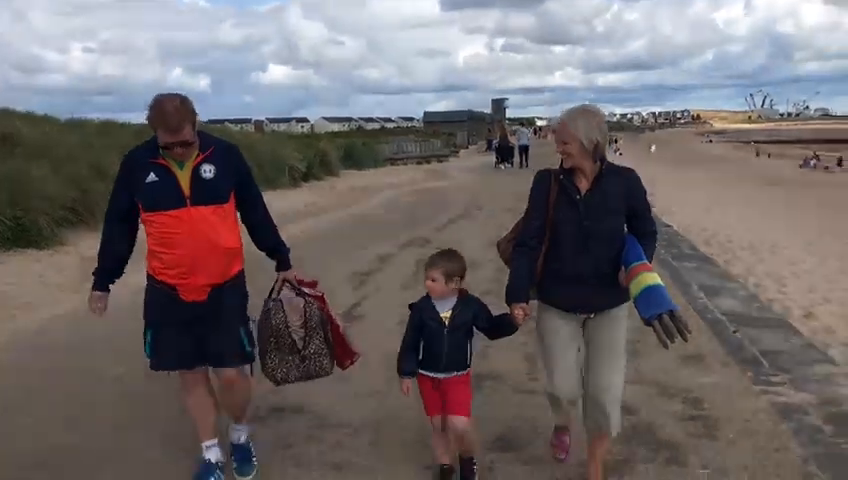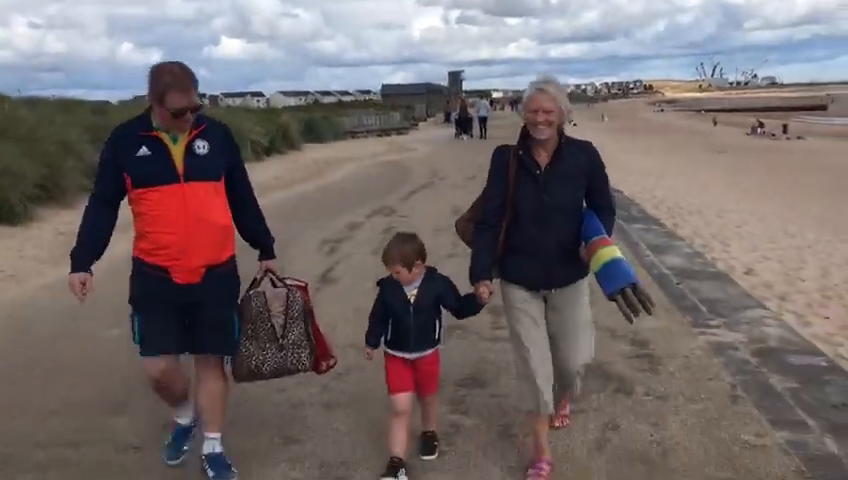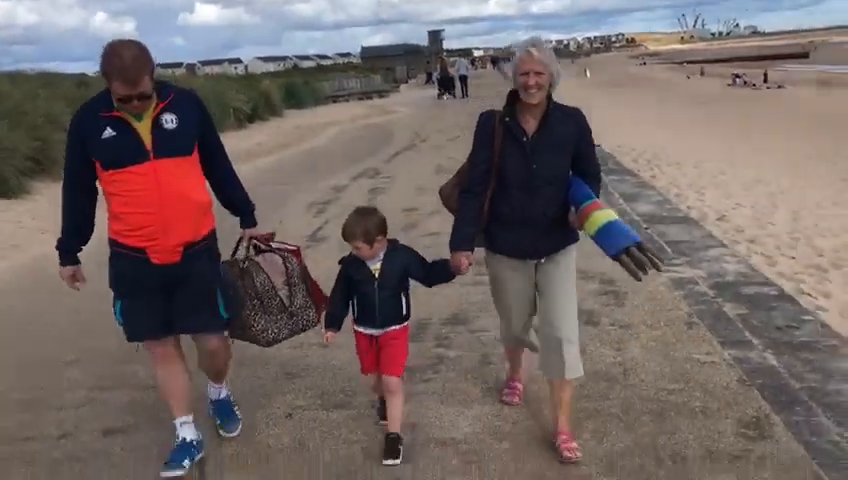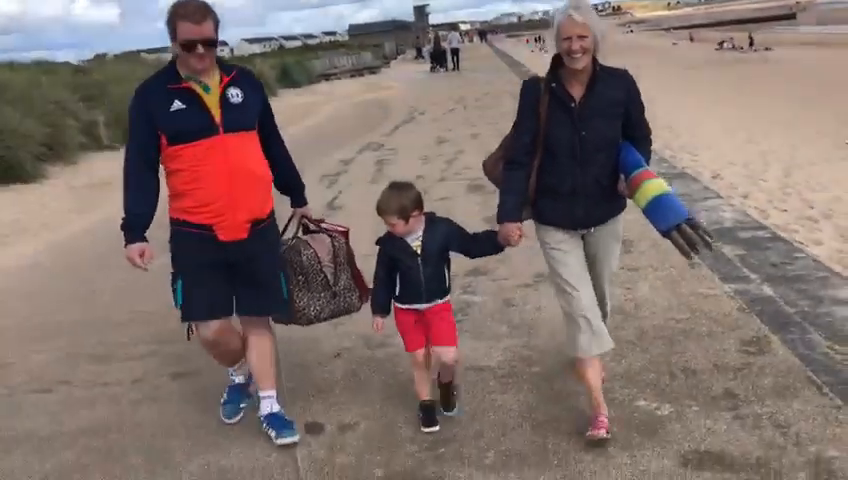
dt=0.5s
person 1, frame 1
left shoulder: (225, 156)
right shoulder: (137, 165)
left elbow: (255, 213)
right elbow: (119, 225)
left wrist: (281, 260)
right wrist: (104, 279)
left hip: (224, 288)
right hip: (168, 292)
left knee: (232, 374)
right knee: (190, 375)
left ankle: (240, 435)
person 1, frame 2
left shoulder: (217, 136)
right shoulder: (125, 142)
left elbow: (242, 199)
right elbow: (103, 204)
left wrist: (265, 249)
right wrist: (83, 260)
left hip: (215, 272)
right hip: (154, 274)
left knee: (209, 361)
right knee: (159, 368)
right ankle: (184, 414)
person 1, frame 3
left shoulder: (185, 105)
right shoulder: (88, 122)
left elbow: (218, 166)
right elbow: (78, 191)
left wrist: (246, 217)
right wrist: (69, 252)
left hip: (196, 248)
right hip: (133, 258)
left knee: (211, 340)
right knee: (160, 346)
left ankle: (219, 391)
right ankle: (186, 434)
person 1, frame 4
left shoulder: (245, 83)
right shoulder: (153, 96)
left elbow: (273, 146)
right elbow: (140, 168)
left wrist: (298, 197)
right wrist: (135, 231)
left hip: (257, 229)
right hip: (195, 236)
left knee: (257, 321)
right knee: (211, 330)
left ankle: (269, 407)
right ankle: (238, 374)
person 2, frame 1
left shoulder: (625, 182)
right shoulder: (547, 183)
left elbow: (645, 234)
right elbow: (527, 242)
right wrist: (518, 295)
left hip: (609, 305)
right hip: (557, 305)
left knee: (605, 391)
right knee: (562, 386)
right ankle: (562, 426)
person 2, frame 2
left shoulder: (584, 156)
right shoulder: (506, 159)
left elbow: (603, 208)
right elbow: (489, 219)
right wrist: (481, 273)
left hip: (569, 278)
right hip: (519, 280)
left knee: (572, 357)
right knee: (533, 365)
left ankle: (562, 397)
person 2, frame 3
left shoulder: (571, 122)
right shoulder: (492, 125)
left elbow: (589, 175)
right elbow: (474, 187)
left wrist: (585, 208)
right wrist: (462, 243)
left hip: (558, 247)
right hip: (506, 249)
left knee: (560, 333)
right knee: (515, 323)
left ankle: (563, 427)
right ankle: (516, 371)
person 2, frame 4
left shoulder: (620, 85)
right shoulder: (536, 92)
left elbow: (640, 140)
right elbow: (519, 157)
right wrist: (509, 215)
left hip: (606, 214)
right hip: (554, 220)
left knee: (598, 296)
right knee: (579, 307)
left ankle: (588, 358)
right ankle: (599, 408)
person 3, frame 1
left shoulder: (470, 306)
right shoulder: (421, 309)
left elbow: (492, 329)
right elbow: (410, 342)
left wrist: (512, 320)
right wrist: (406, 373)
left hip: (458, 376)
right hip: (428, 376)
left knee: (460, 425)
right knee: (439, 425)
left ankle: (467, 457)
person 3, frame 2
left shoulder: (438, 284)
right shoulder: (388, 288)
left elbow: (459, 308)
right elbow: (378, 317)
left wrist: (479, 297)
right wrist: (372, 343)
left hip: (427, 355)
right hip: (396, 356)
left knee: (428, 400)
right knee: (400, 408)
left ankle: (429, 433)
person 3, frame 3
left shoulder: (402, 256)
right shoulder: (350, 265)
left elbow: (428, 274)
right elbow: (340, 296)
left wrist: (451, 267)
right wrist: (332, 326)
left hip: (395, 330)
right hip: (365, 332)
left knee: (392, 382)
right knee: (374, 379)
left ankle: (393, 435)
right ankle: (383, 396)
person 3, frame 4
left shoulder: (442, 229)
right shoulder: (389, 244)
left elbow: (472, 245)
right elbow: (382, 278)
left wrist: (501, 238)
right wrist: (379, 310)
left hip: (439, 305)
right hip: (406, 310)
left knee: (447, 358)
right knee: (419, 359)
left ankle: (446, 382)
right ankle: (426, 403)
